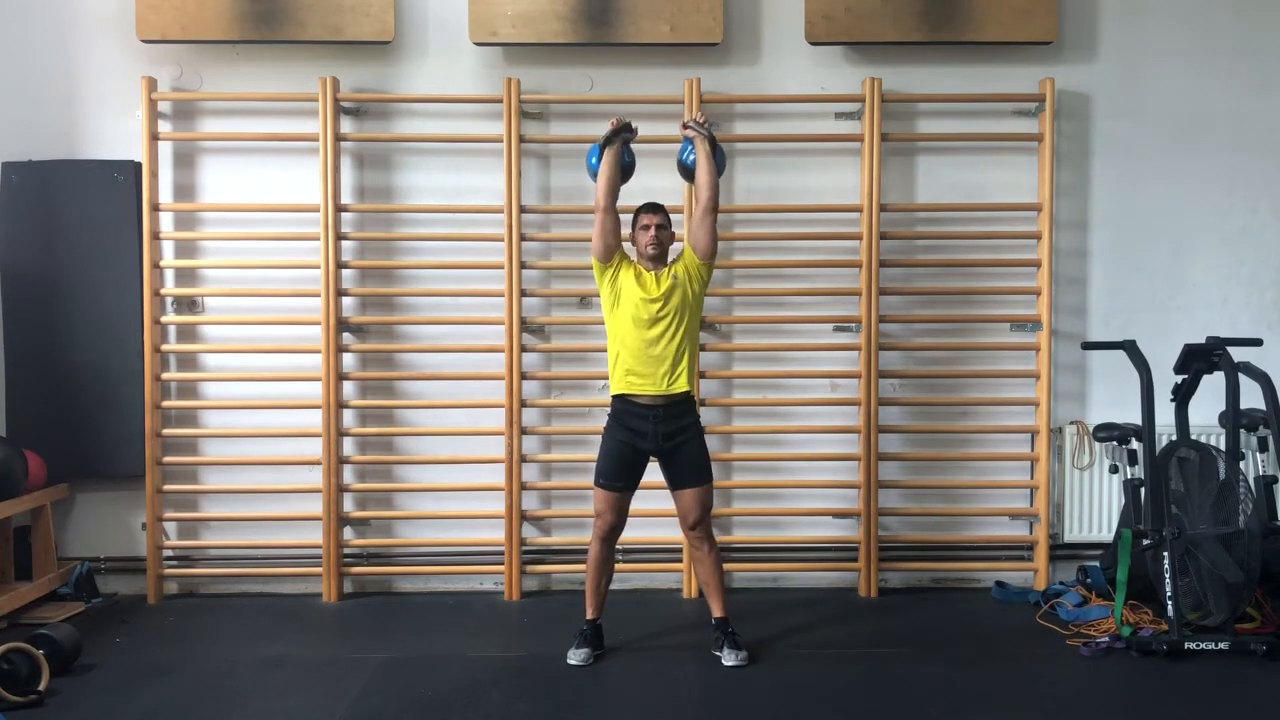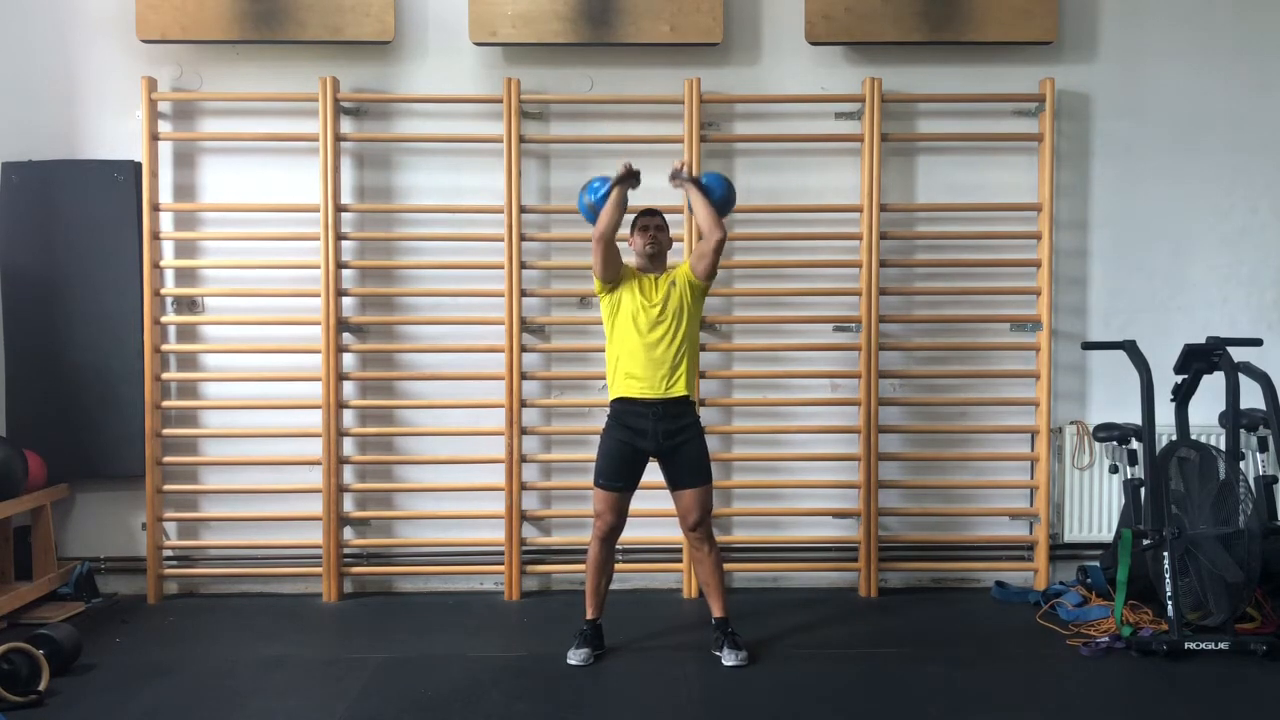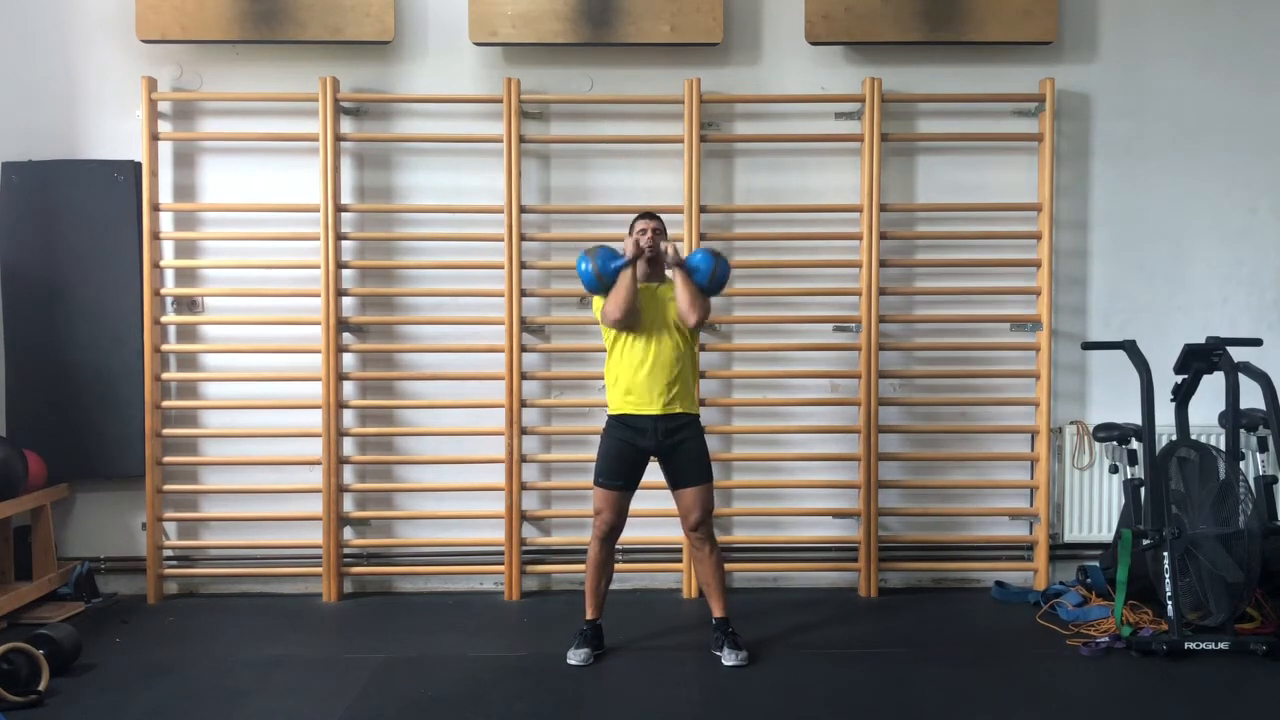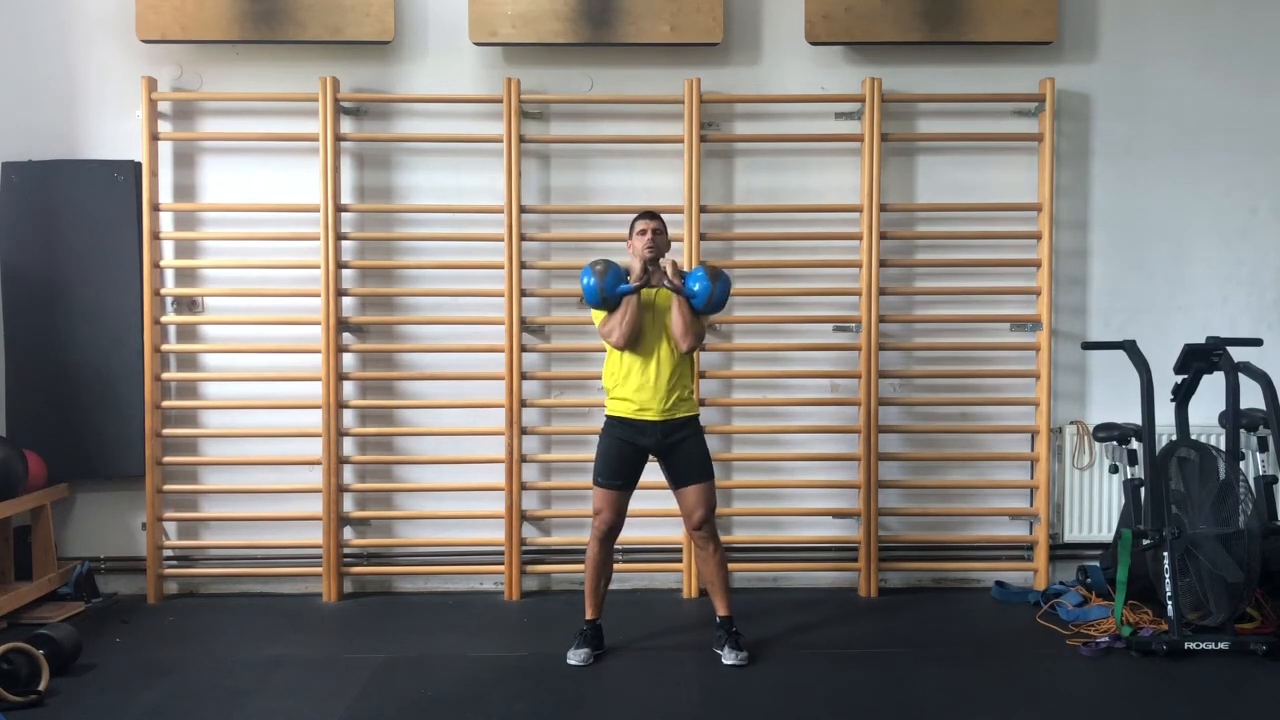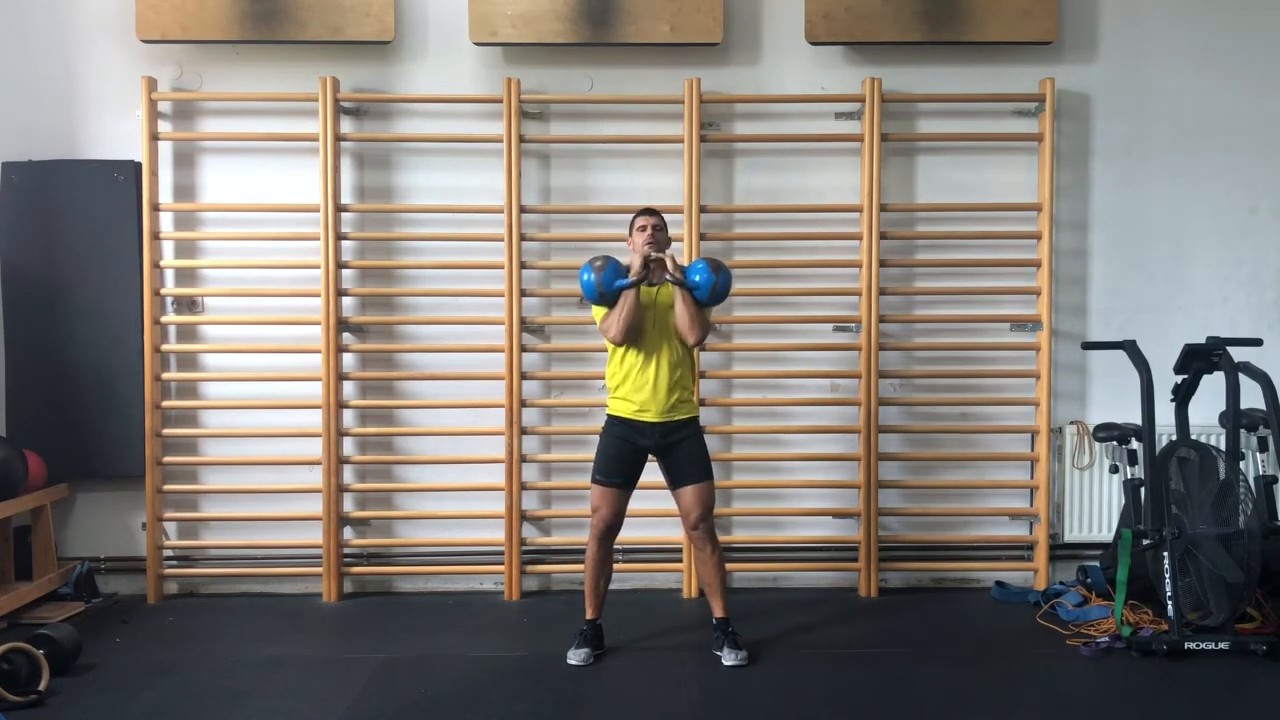
dt=0.3s
person 1, frame 1
left shoulder: (690, 273)
right shoulder: (615, 274)
left elbow: (707, 206)
right elbow: (603, 206)
left wrist: (701, 142)
right wrist: (613, 145)
left hip: (680, 416)
right hip: (627, 415)
left knee: (698, 527)
right knee: (605, 528)
left ankle: (721, 627)
right ankle: (591, 628)
person 1, frame 2
left shoulder: (687, 281)
right shoulder: (613, 280)
left elbow: (716, 238)
right elbow: (601, 238)
left wrist: (690, 187)
right wrist: (620, 187)
left hip: (679, 418)
right hip: (626, 416)
left knee: (698, 528)
right knee: (605, 528)
left ankle: (722, 629)
right ankle: (591, 628)
person 1, frame 3
left shoulder: (681, 292)
right shoulder: (614, 292)
left elbow: (694, 319)
right elbow: (616, 316)
left wrist: (678, 267)
right wrist: (629, 263)
left hip: (680, 423)
right hip: (626, 422)
left knee: (699, 528)
right knee: (604, 528)
left ankle: (722, 628)
right ankle: (591, 628)
person 1, frame 4
left shoulder: (685, 292)
left elbow: (688, 343)
right elbow: (619, 339)
left wrist: (676, 286)
right wrist: (635, 283)
left hip: (679, 422)
right hip: (624, 422)
left knee: (703, 527)
right knee: (603, 529)
left ankle: (725, 627)
right ankle: (591, 629)
person 1, frame 5
left shoulder: (685, 287)
left elbow: (695, 336)
right elbow: (617, 335)
left wrist: (677, 280)
right wrist: (634, 278)
left hip: (679, 423)
right hip: (625, 422)
left knee: (701, 528)
right knee: (602, 528)
left ankle: (722, 628)
right ankle: (591, 628)
